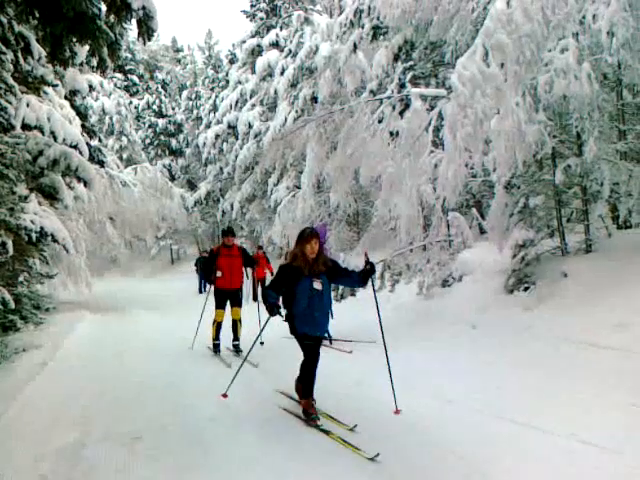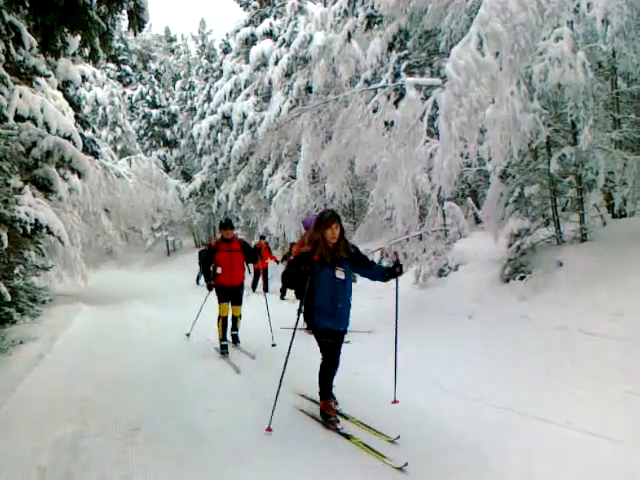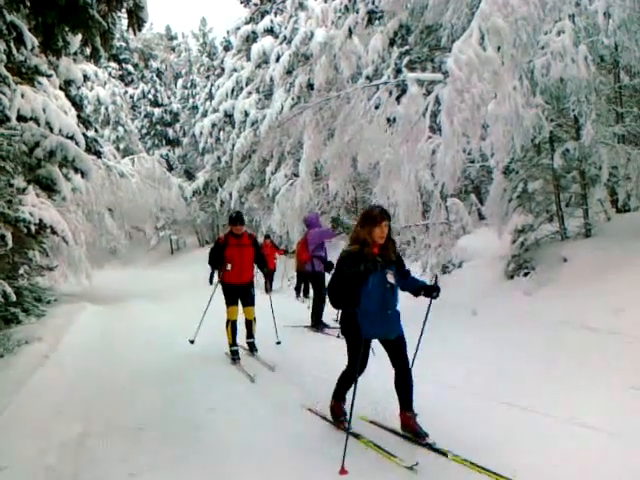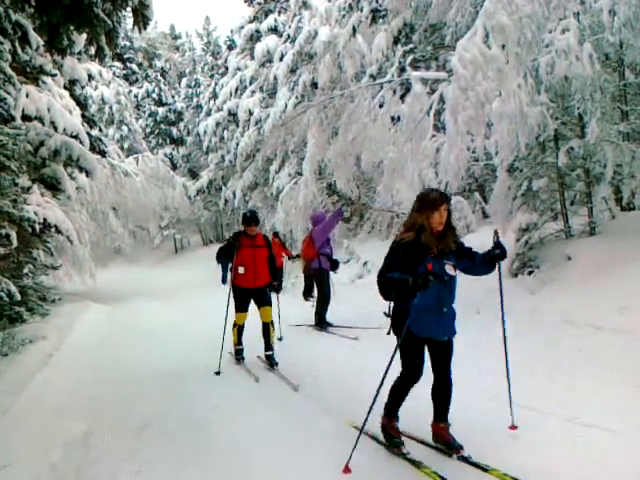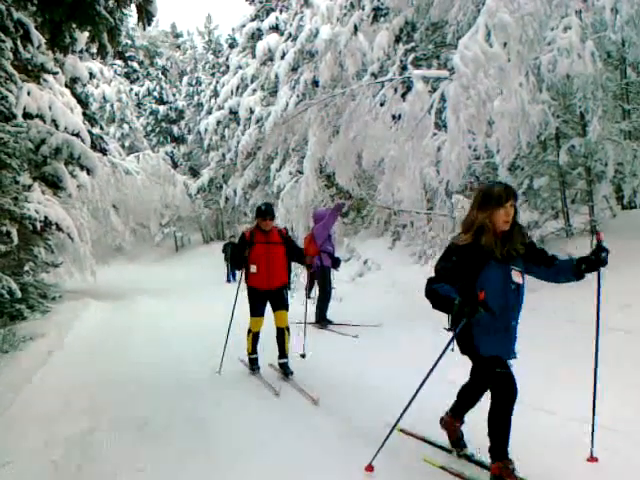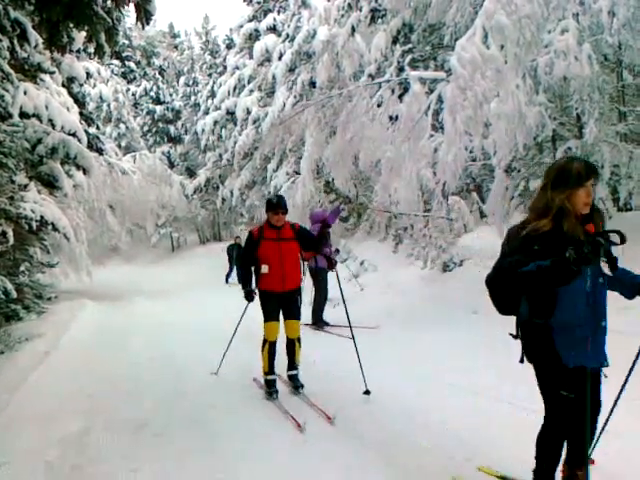
dt=0.4s
person 1, frame 1
left shoulder: (326, 266)
right shoulder: (290, 268)
left elbow: (347, 277)
right elbow: (272, 289)
left wrist: (364, 274)
right wrist: (271, 302)
left hip: (320, 322)
right hip: (300, 322)
left knee: (312, 358)
right knee: (311, 357)
left ankle: (301, 385)
right ankle: (307, 402)
person 1, frame 2
left shoulder: (348, 251)
right shoulder: (309, 255)
left elbow: (367, 268)
right elbow: (290, 277)
left wrist: (389, 272)
right wrist: (302, 271)
left hip: (341, 313)
right hip: (319, 314)
left knee: (332, 354)
right knee: (331, 356)
left ankle: (325, 390)
right ankle: (325, 404)
person 1, frame 3
left shoulder: (390, 254)
right shoulder: (352, 256)
left elbow: (403, 278)
right elbow: (337, 286)
left wrist: (424, 288)
right wrist: (363, 270)
left hip: (389, 320)
right hip: (360, 321)
left knee: (403, 367)
right knee: (357, 367)
left ankle: (407, 418)
right ankle: (337, 403)
person 1, frame 4
left shoulder: (450, 243)
right shoulder: (407, 244)
left elbow: (472, 262)
right elbow: (386, 278)
left wrist: (492, 256)
right wrist: (411, 282)
left hip: (442, 319)
right hip: (411, 318)
left knee: (443, 374)
right knee: (412, 372)
left ankle: (440, 427)
right ankle: (389, 419)
person 1, frame 5
left shoulder: (518, 244)
right shoulder: (466, 248)
left elbow: (548, 267)
right elbow: (436, 285)
left wrist: (585, 264)
right wrist: (459, 304)
left hip: (504, 332)
right hip: (476, 332)
left knee: (480, 382)
right knee: (505, 391)
left ankle: (451, 420)
person 1, frame 6
left shoulder: (589, 230)
right shoulder: (538, 235)
left elbow: (608, 271)
right elbow: (513, 277)
right wrist: (571, 260)
left hip: (586, 339)
right hip: (549, 339)
left knee: (589, 409)
right knee: (562, 415)
person 2, frame 1
left shoulder: (240, 251)
right shoulder: (216, 252)
left elbow: (250, 262)
right elbow: (207, 266)
left wrist: (255, 263)
right wrist: (210, 277)
left hip: (236, 289)
right hip: (220, 289)
left knee: (236, 316)
right knee: (219, 316)
left ankle: (236, 343)
right ankle: (216, 342)
person 2, frame 2
left shoulder: (241, 244)
right shoulder: (215, 247)
left elbow: (253, 258)
right elbow: (206, 264)
left wrist: (257, 253)
right wrist: (208, 281)
left hip: (237, 285)
right hip: (221, 285)
left knee: (236, 312)
right knee: (223, 311)
left ankle: (235, 332)
right ankle: (223, 343)
person 2, frame 3
left shoulder: (251, 239)
right shoulder: (223, 241)
left elbow: (259, 256)
right elbow: (213, 259)
left wrist: (264, 268)
right wrist: (219, 266)
left hip: (247, 283)
right hip: (229, 284)
left knee: (250, 314)
right knee: (232, 315)
left ankle: (250, 340)
right ankle: (233, 348)
person 2, frame 4
left shoulder: (264, 240)
right shoulder: (236, 240)
left elbow: (271, 261)
right elbow: (221, 258)
left wrist: (275, 281)
right wrist: (232, 243)
left hip: (262, 286)
right hip: (241, 288)
left knee: (267, 317)
right knee: (240, 319)
left ankle: (269, 353)
right ankle: (238, 346)
person 2, frame 5
left shoulder: (282, 235)
right shoulder: (248, 237)
left elbow: (295, 252)
right elbow: (235, 263)
left wrist: (307, 260)
right wrist: (243, 259)
left hip: (279, 287)
right hip: (256, 289)
left knee: (283, 323)
right knee: (255, 325)
left ankle: (283, 360)
right ankle: (252, 356)
person 2, frame 6
left shoulder: (296, 231)
right shoulder: (256, 235)
left elbow: (316, 245)
right elbow: (245, 263)
right wrist: (246, 286)
left hip: (292, 290)
right hip: (268, 292)
left knee: (293, 332)
right knee: (271, 333)
left ankle: (293, 372)
right ankle: (269, 378)
